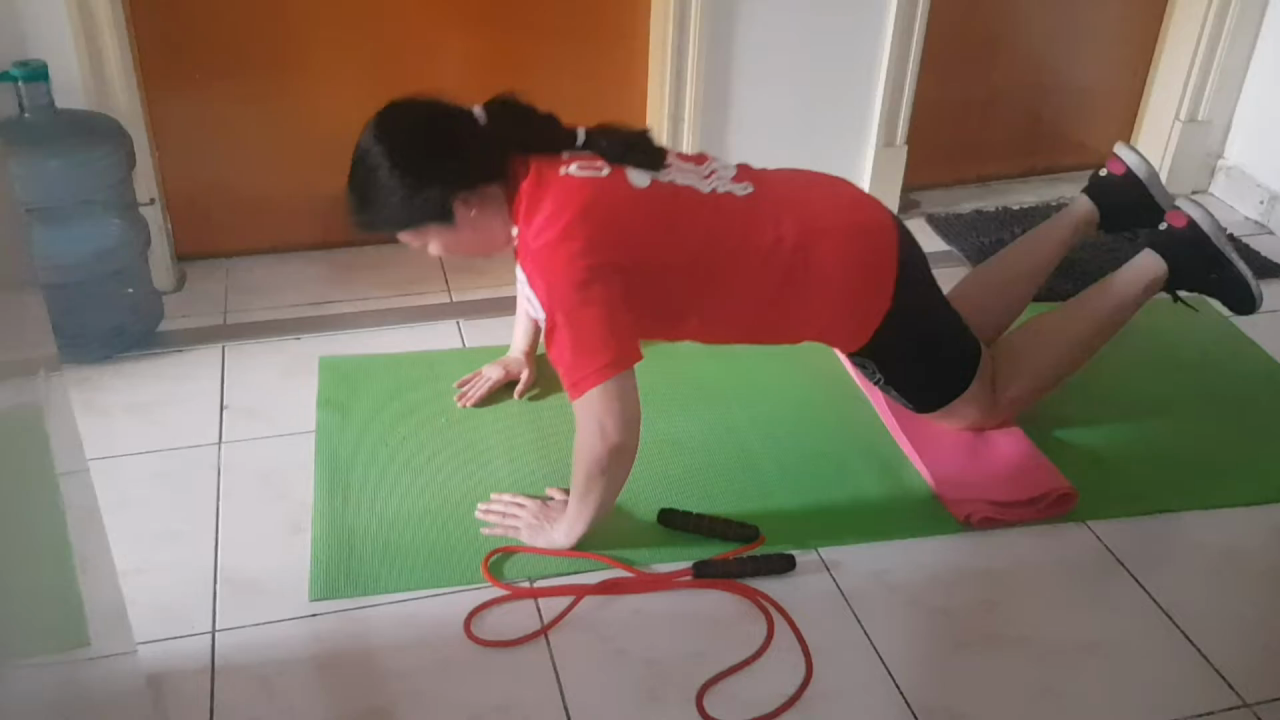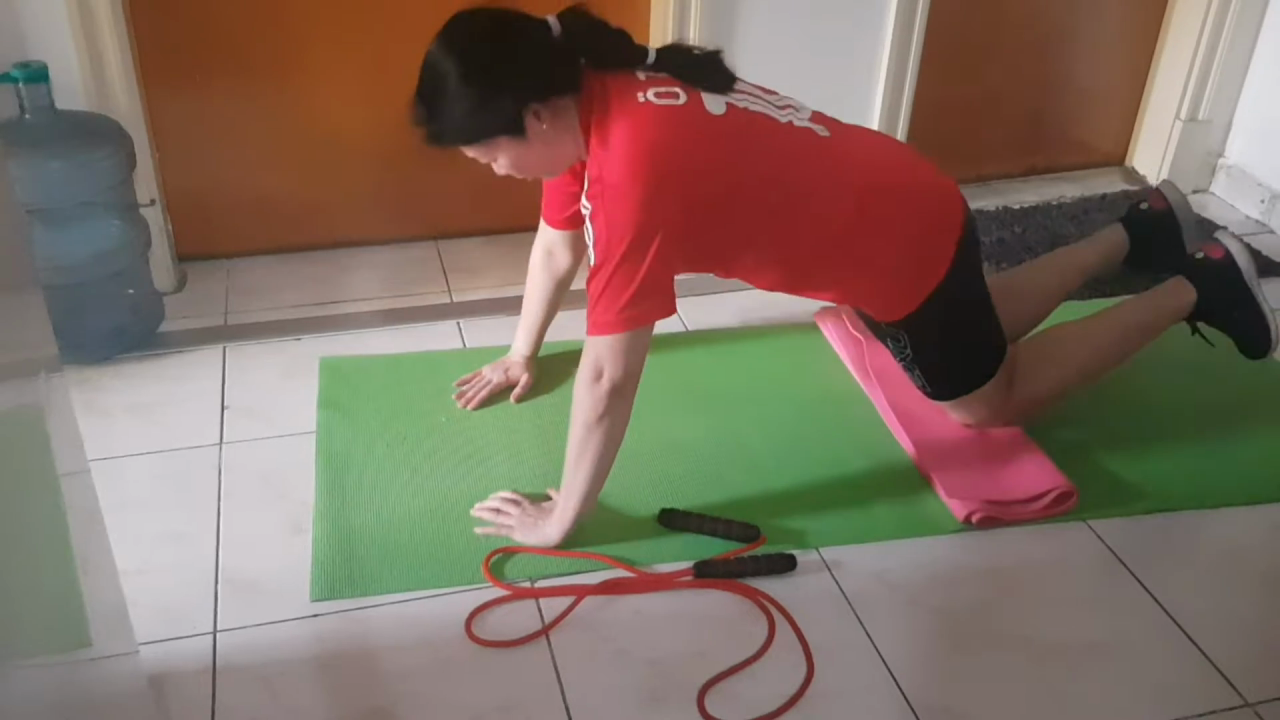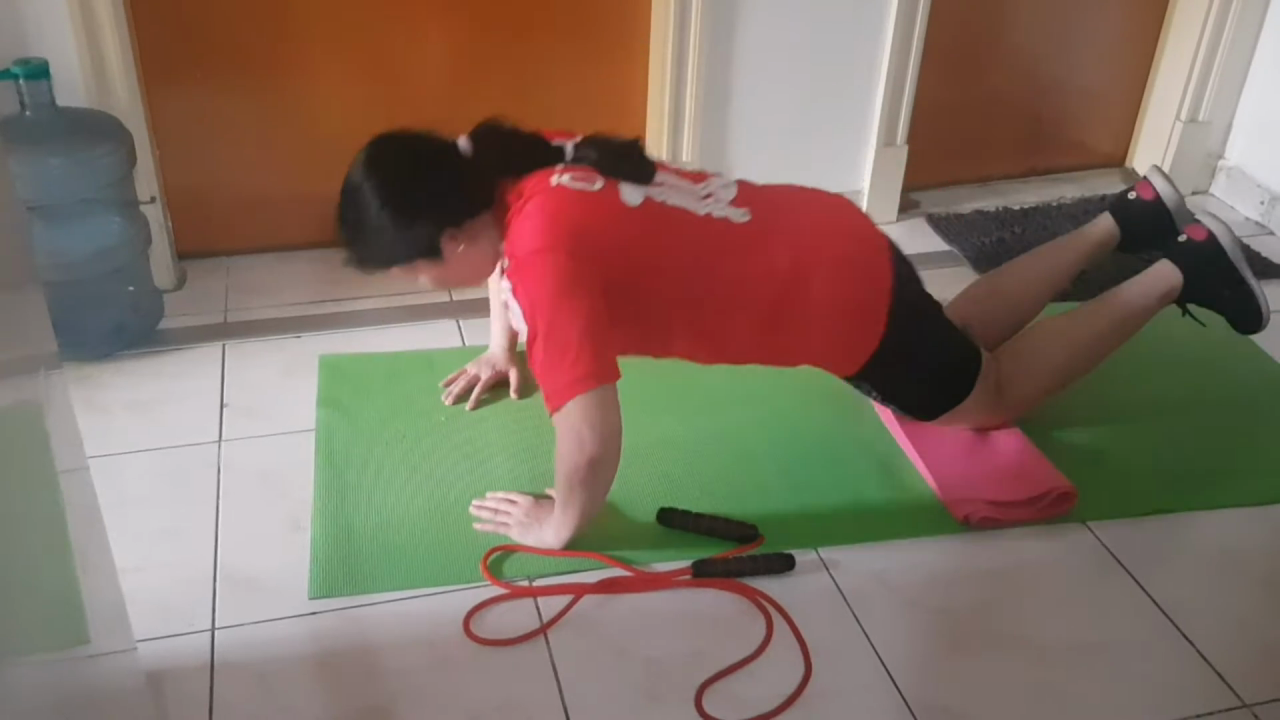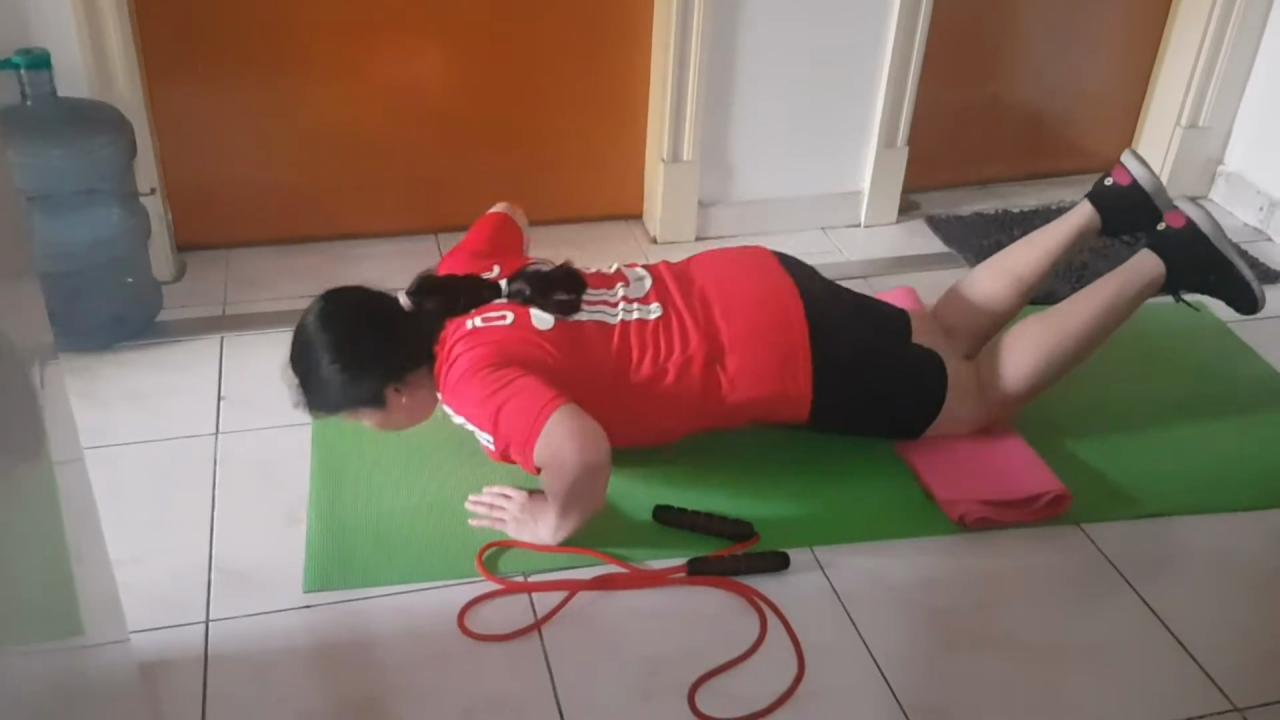
dt=0.5s
person 1, frame 1
left shoulder: (564, 240)
right shoulder: (523, 166)
left elbow: (611, 432)
left wrist: (569, 526)
right wrist: (518, 357)
left hip: (847, 272)
right hip: (822, 222)
left knee: (989, 397)
right knee: (959, 334)
left ankle: (1163, 259)
right ankle: (1103, 198)
person 1, frame 2
left shoulder: (634, 163)
right shoulder: (586, 102)
left elbow: (609, 376)
right elbow: (557, 241)
left wrist: (559, 519)
right wrist: (520, 357)
left hip: (907, 238)
right hip: (877, 202)
left knee: (996, 398)
right knee: (980, 336)
left ankle: (1193, 287)
right ankle: (1136, 233)
person 1, frame 3
left shoulder: (540, 257)
right shoulder: (512, 173)
left elbow: (594, 442)
left wrist: (559, 522)
right wrist: (505, 347)
left hip: (843, 295)
right hip: (817, 237)
left knee: (993, 393)
right knee: (965, 334)
left ankle: (1176, 273)
right ankle: (1127, 218)
person 1, frame 4
left shoulder: (470, 379)
right shoulder: (454, 291)
left elbow: (582, 454)
right elbow: (506, 215)
left wrist: (553, 521)
left hip: (772, 354)
right hip: (748, 286)
left knee: (981, 394)
right knee: (947, 335)
left ankle: (1160, 260)
right ankle: (1108, 205)
